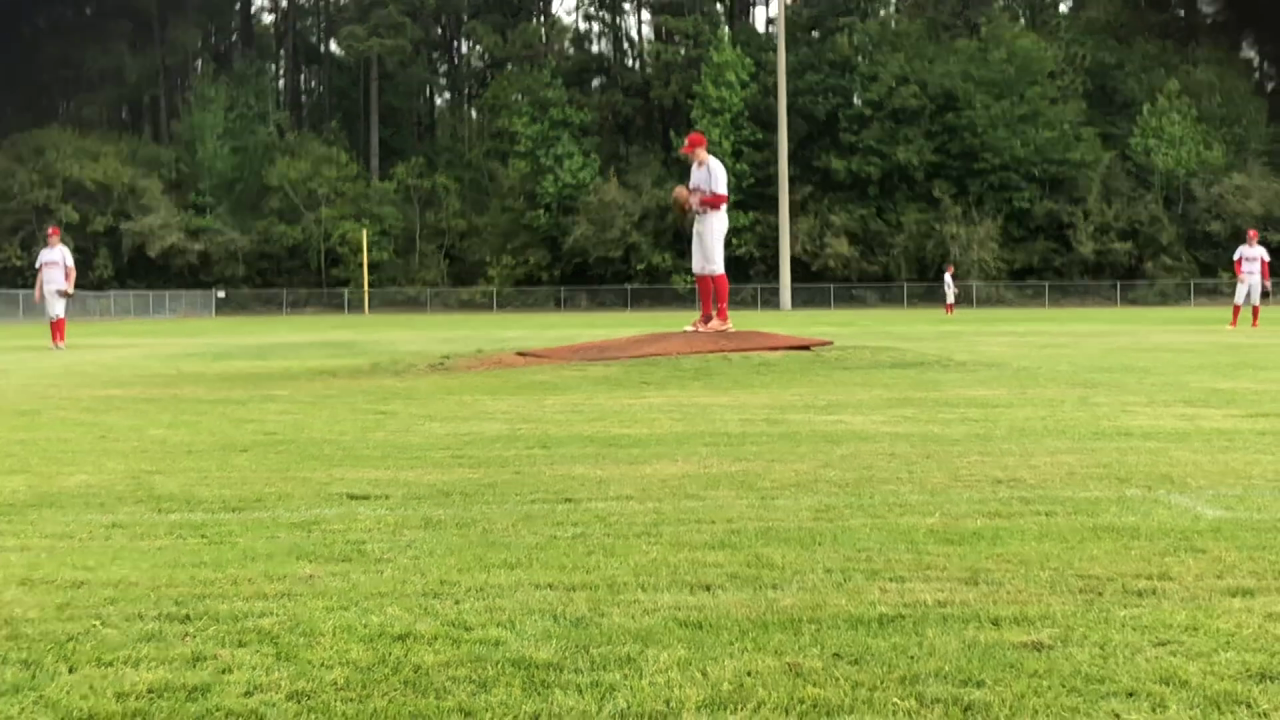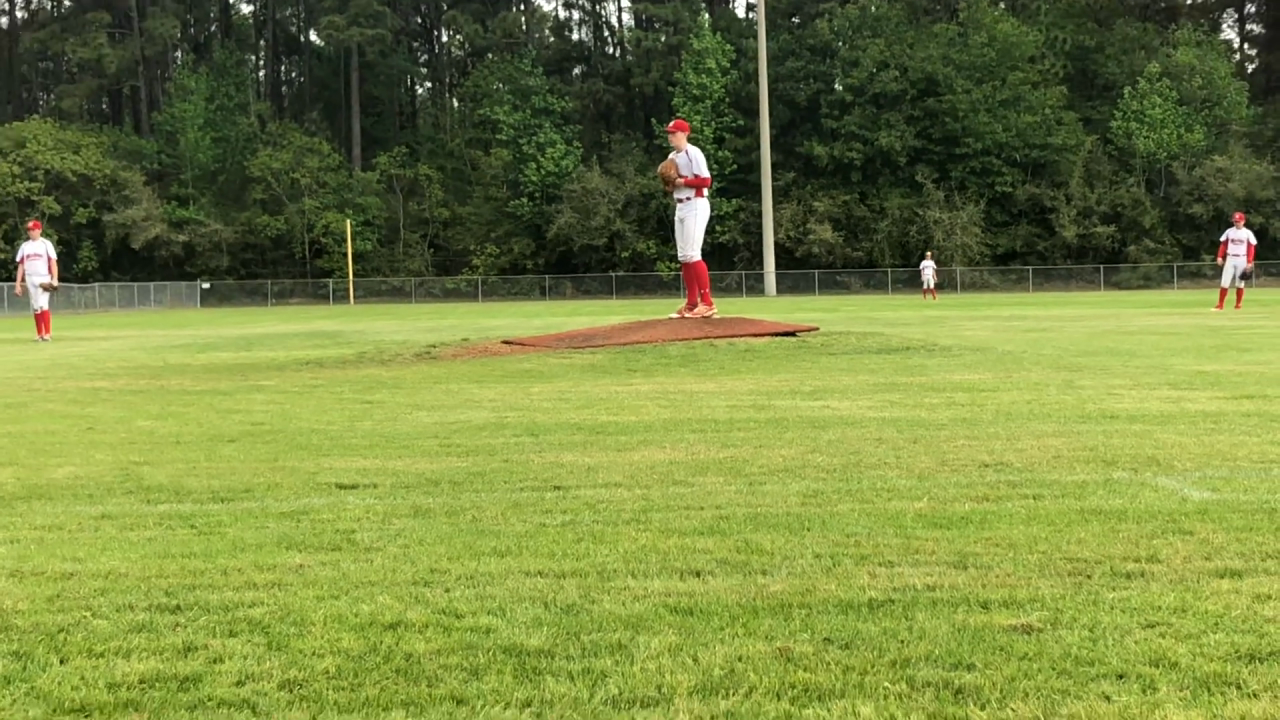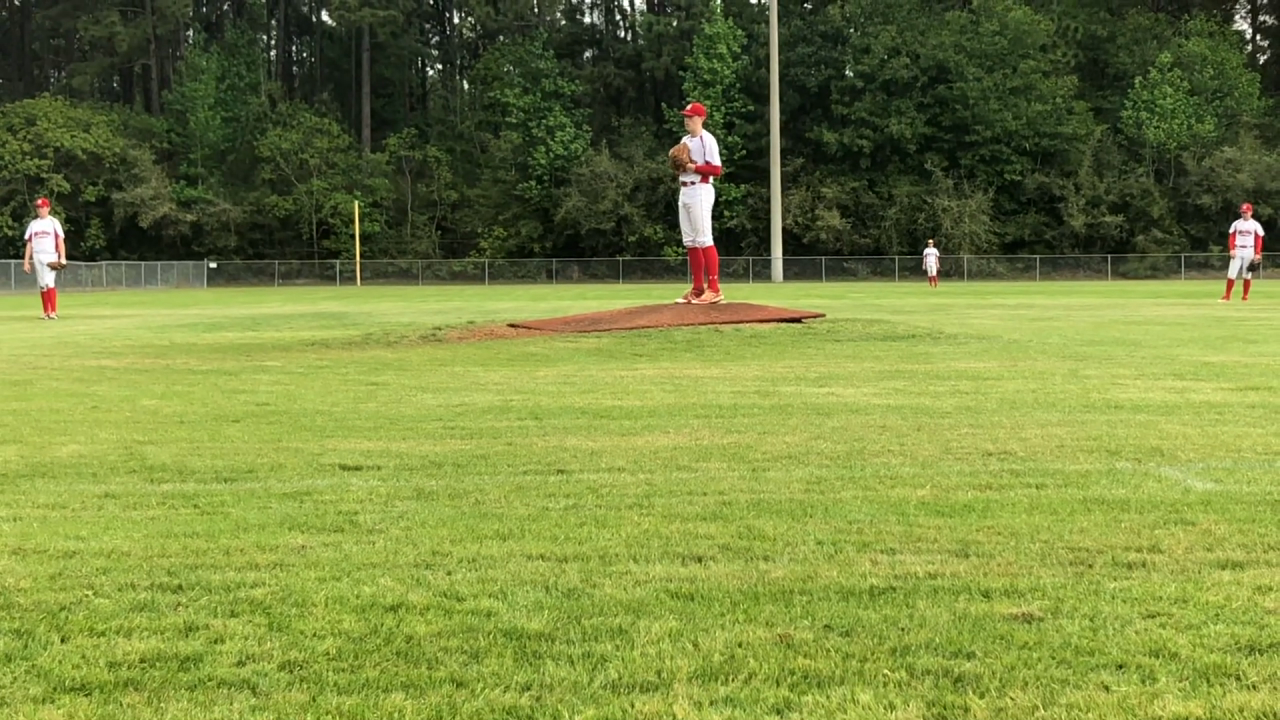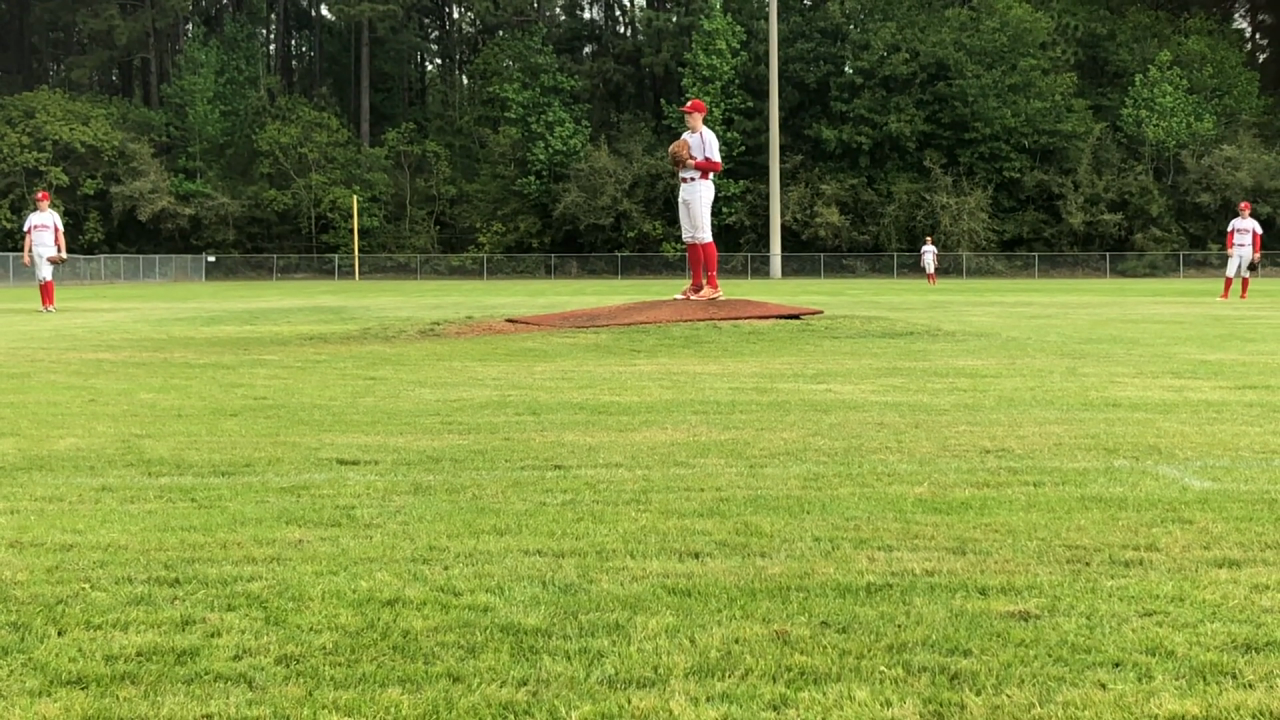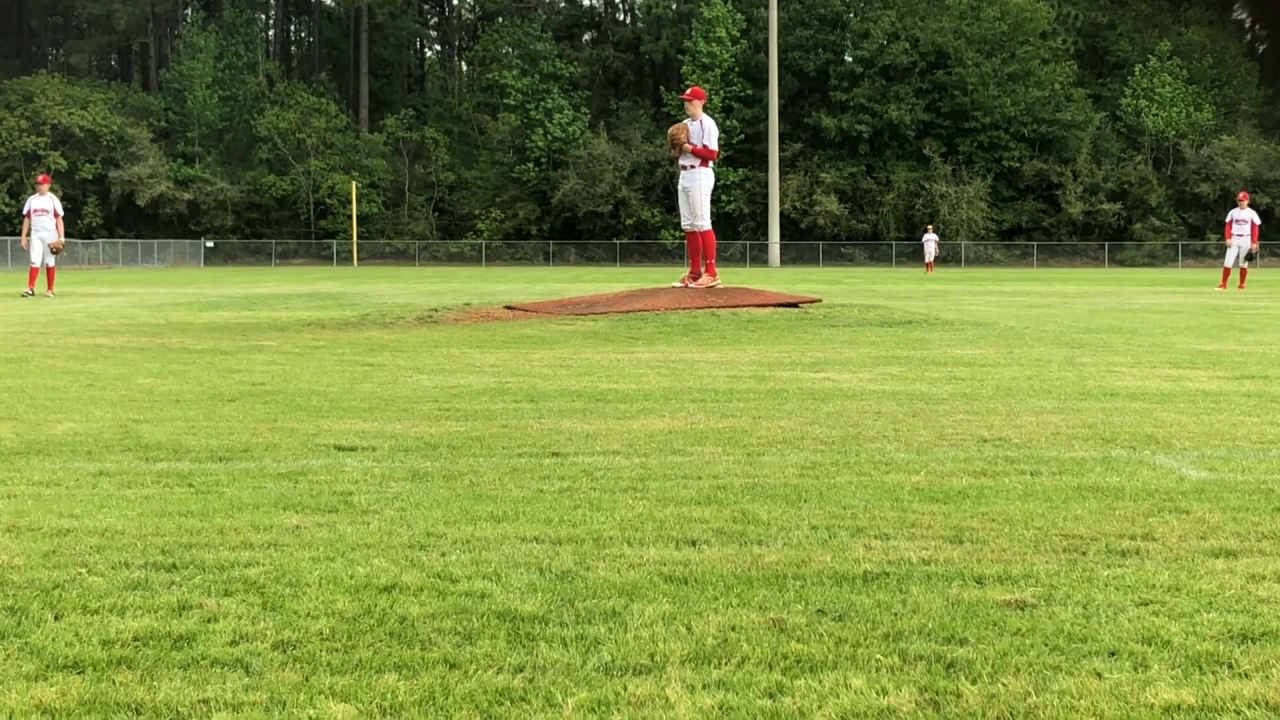
dt=1s
person 1, frame 1
left shoulder: (715, 167)
right shoulder: (695, 167)
left elbow: (721, 199)
left wrist: (697, 201)
right wrist: (688, 199)
left hip: (713, 219)
right hip: (699, 220)
left knee: (715, 268)
right knee: (700, 269)
left ankle: (723, 317)
right ankle: (706, 315)
person 1, frame 2
left shoulder: (693, 153)
right shoulder: (671, 157)
left elbow: (706, 181)
left wrist: (682, 182)
left hip: (695, 206)
right hip: (680, 207)
left knee: (692, 254)
right knee: (684, 257)
left ankle: (707, 302)
right ankle: (692, 303)
person 1, frame 3
left shoulder: (707, 140)
right shoulder: (685, 140)
left elbow: (716, 170)
left wrist: (692, 167)
left hip: (700, 191)
right hip: (684, 191)
left knee: (704, 239)
right knee: (690, 242)
left ankle: (714, 289)
right ankle: (698, 288)
person 1, frame 4
left shoulder: (707, 136)
right shoulder: (685, 136)
left elbow: (716, 166)
left wrist: (691, 163)
left hip: (700, 187)
right hip: (684, 187)
left knee: (703, 236)
right knee: (689, 238)
left ankle: (712, 285)
right ankle: (696, 284)
person 1, frame 5
left shoulder: (707, 124)
right shoulder: (685, 124)
left elbow: (712, 155)
left wrist: (688, 148)
left hip: (700, 175)
right hip: (684, 175)
left knee: (702, 223)
right knee: (688, 225)
left ankle: (711, 273)
right ankle: (695, 272)
